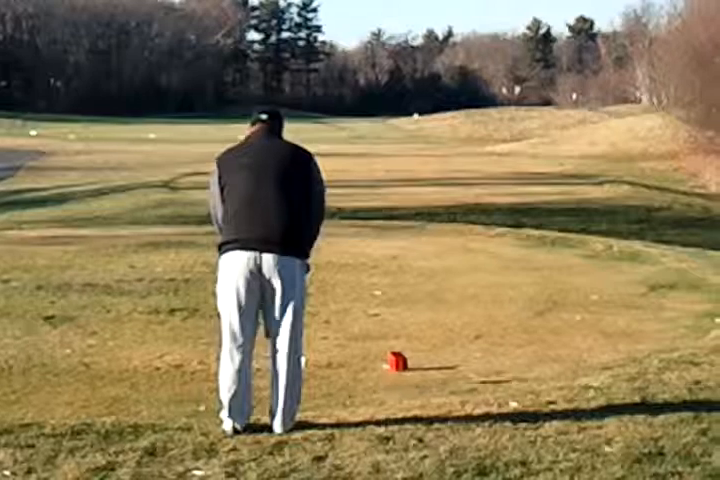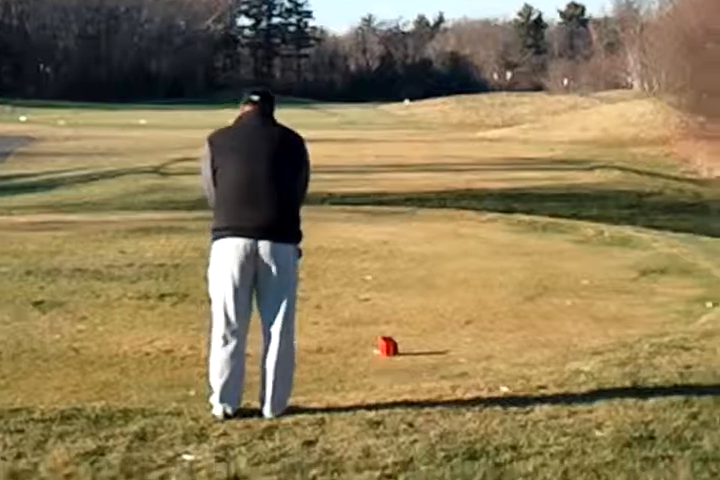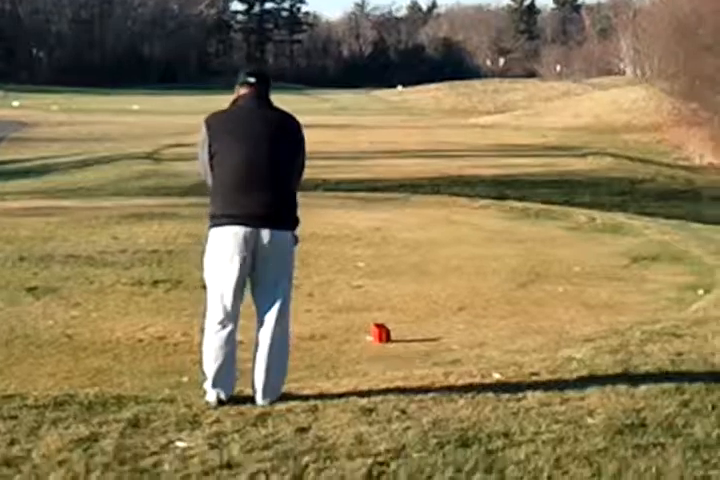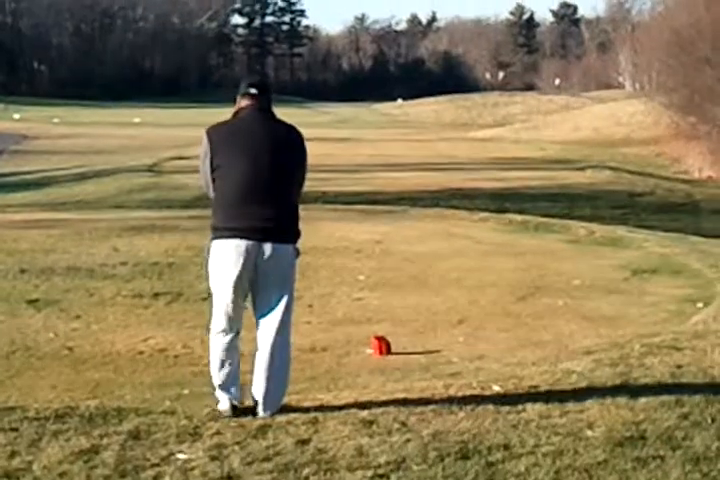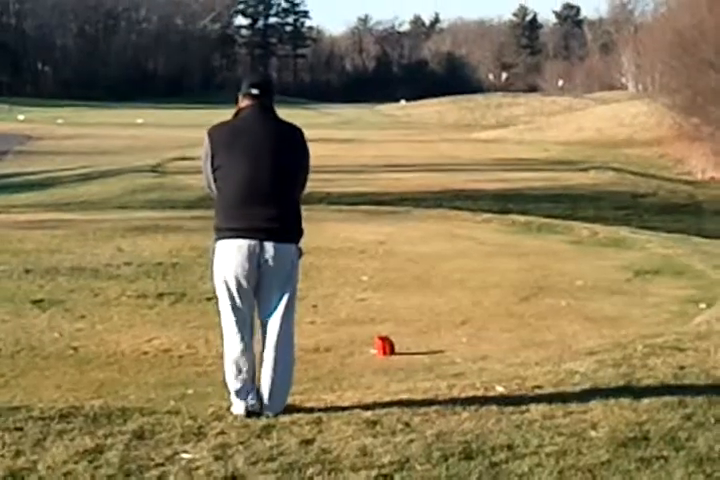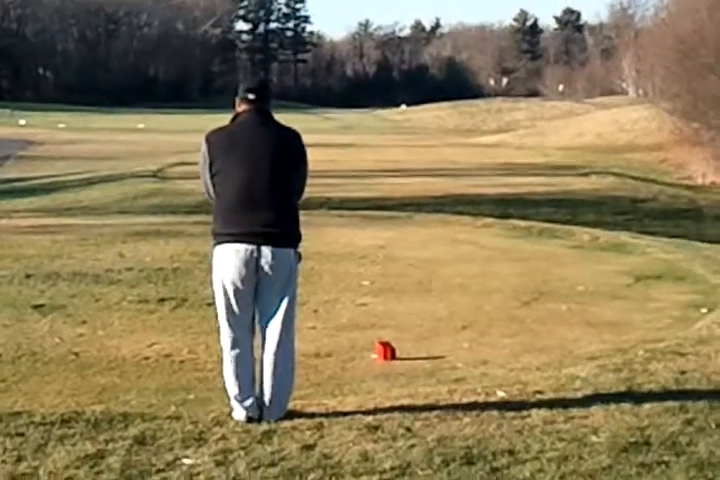
dt=0.2s
person 1, frame 1
left shoulder: (226, 160)
right shoulder: (301, 158)
left elbow: (218, 217)
right elbow: (315, 213)
left hip: (237, 254)
right hip: (285, 257)
left knee: (235, 342)
right knee: (287, 343)
left ankle: (234, 418)
right ankle: (283, 419)
person 1, frame 2
left shoulder: (217, 141)
right shoulder: (292, 142)
left elbow: (212, 193)
right elbow: (298, 193)
left hip: (231, 240)
right hip: (278, 242)
left knee: (228, 328)
right knee: (278, 327)
left ankle: (224, 403)
right ankle: (274, 404)
person 1, frame 3
left shoulder: (215, 124)
right shoulder: (289, 125)
left elbow: (209, 175)
left hip: (228, 226)
right hip: (276, 228)
left knee: (222, 314)
right knee: (273, 314)
left ankle: (217, 389)
right ankle: (267, 391)
person 1, frame 4
left shoulder: (216, 135)
right shoulder: (292, 137)
left elbow: (210, 187)
left hip: (231, 239)
right hip: (278, 241)
left knee: (225, 324)
right knee: (274, 327)
left ankle: (227, 397)
right ankle: (267, 402)
person 1, frame 5
left shoulder: (218, 135)
right shoulder: (293, 136)
left elbow: (213, 186)
right elbow: (298, 186)
left hip: (234, 240)
right hip: (281, 241)
left knee: (237, 328)
right knee: (277, 326)
left ankle: (243, 400)
right ankle: (272, 402)
person 1, frame 6
left shoulder: (215, 141)
right shoulder: (291, 140)
left elbow: (211, 192)
right elbow: (297, 191)
left hip: (232, 245)
right hip: (279, 246)
left knee: (236, 334)
right knee: (277, 332)
left ankle: (244, 406)
right ankle: (273, 407)
